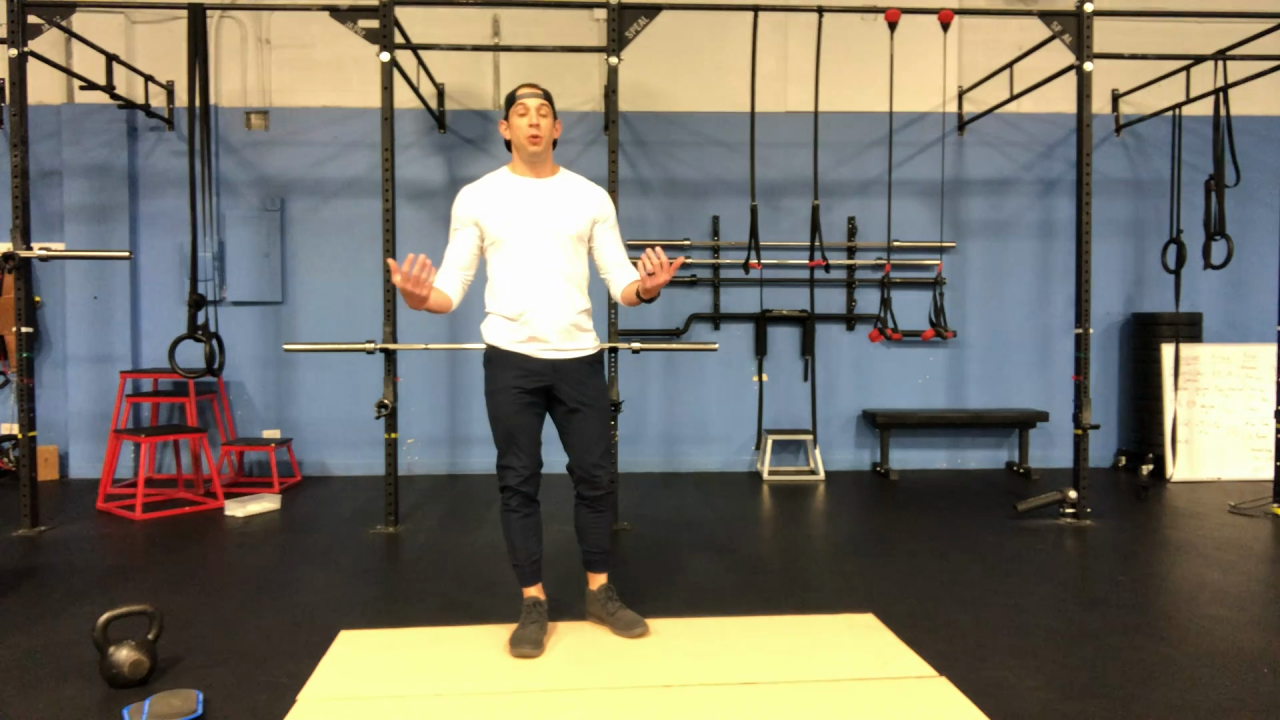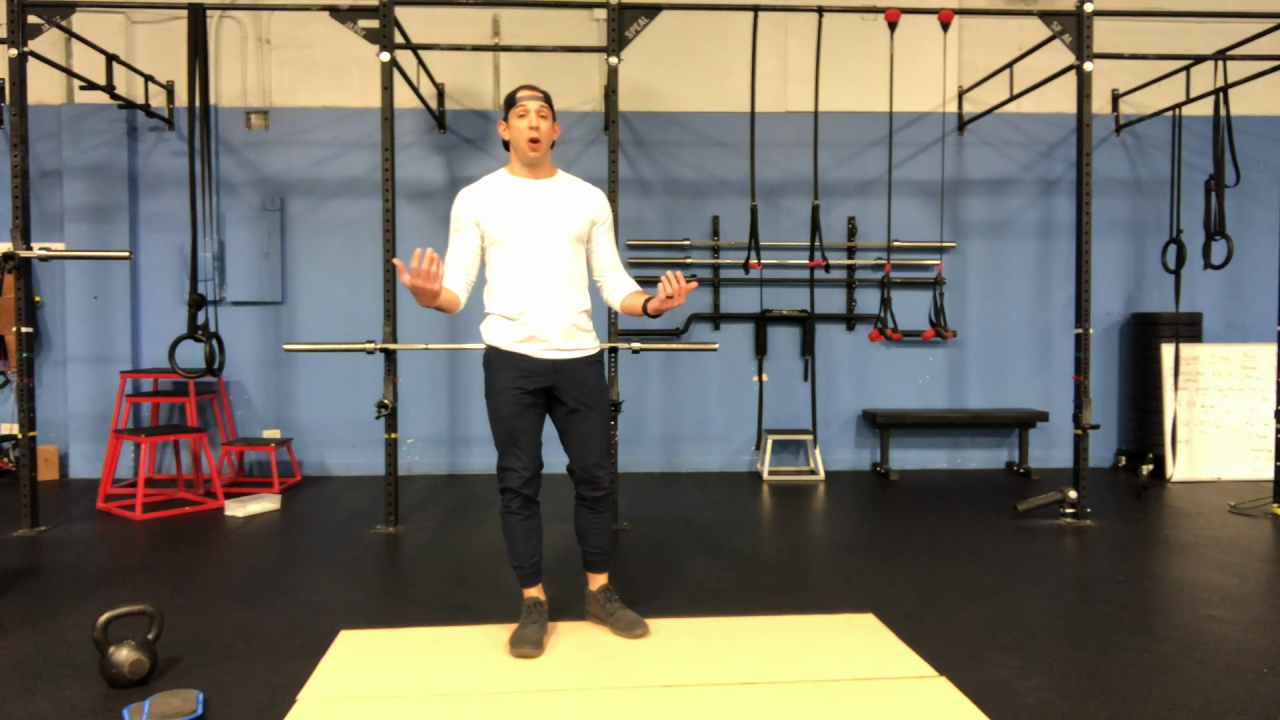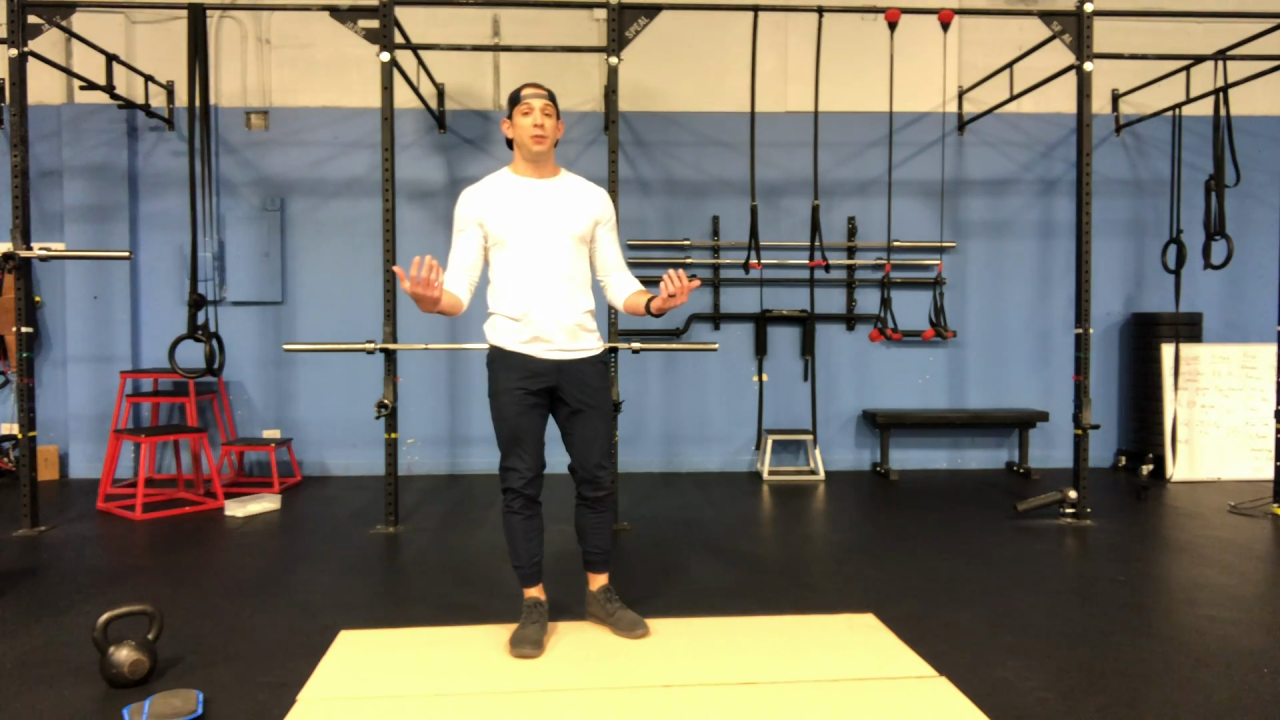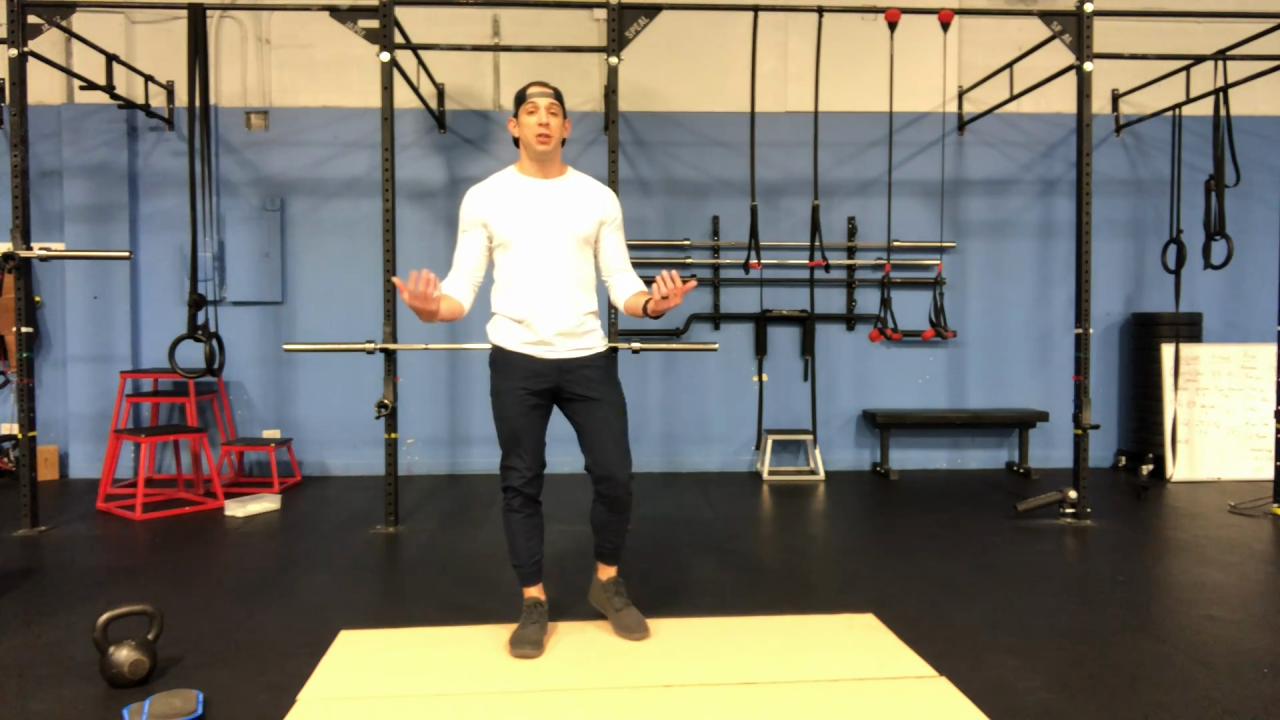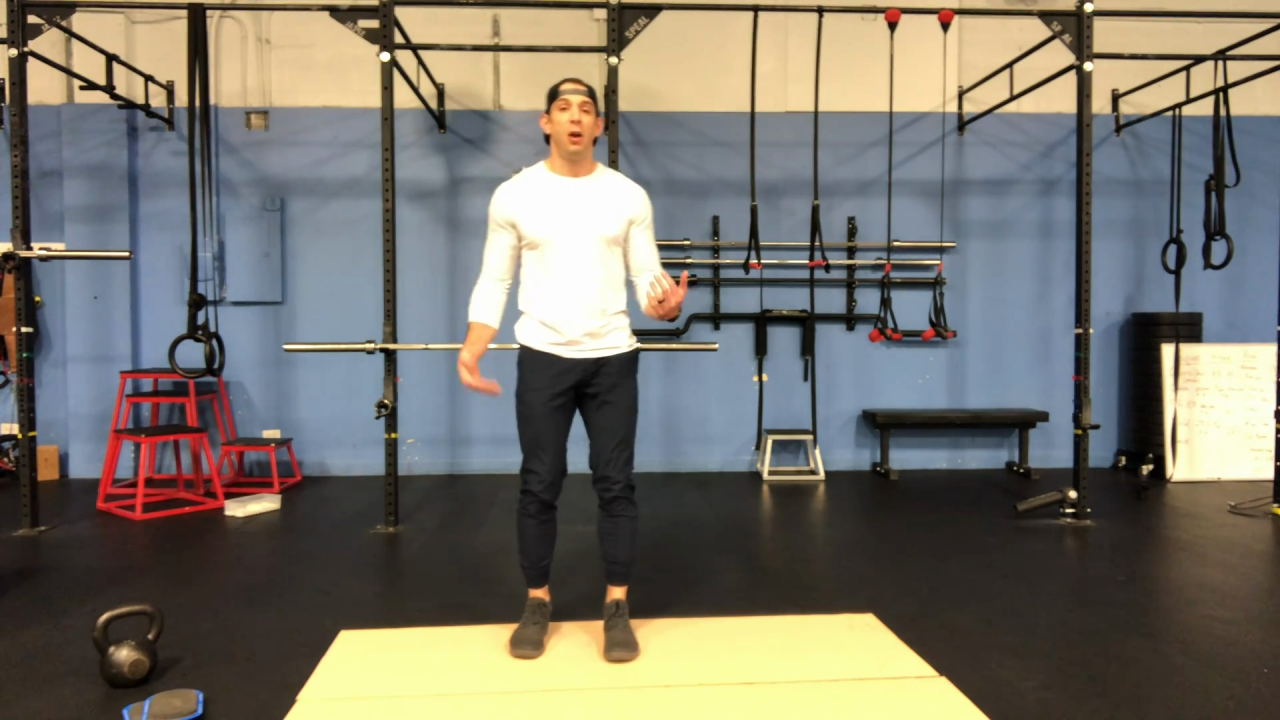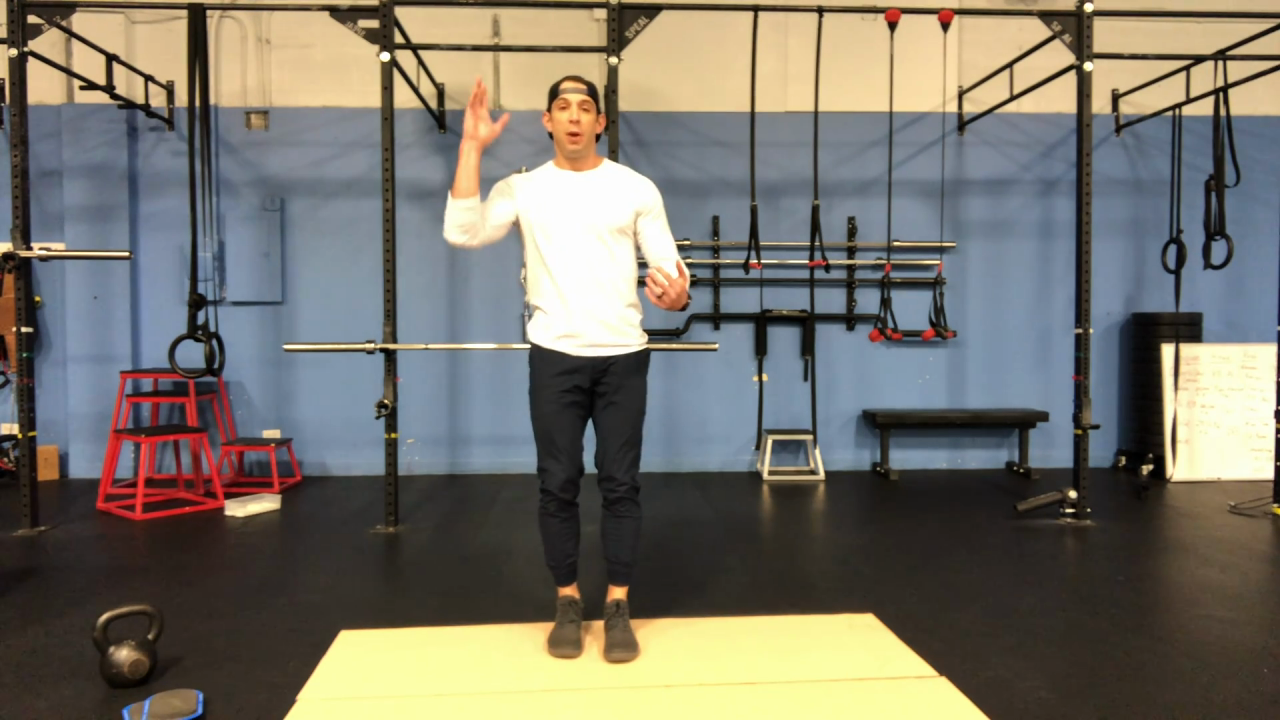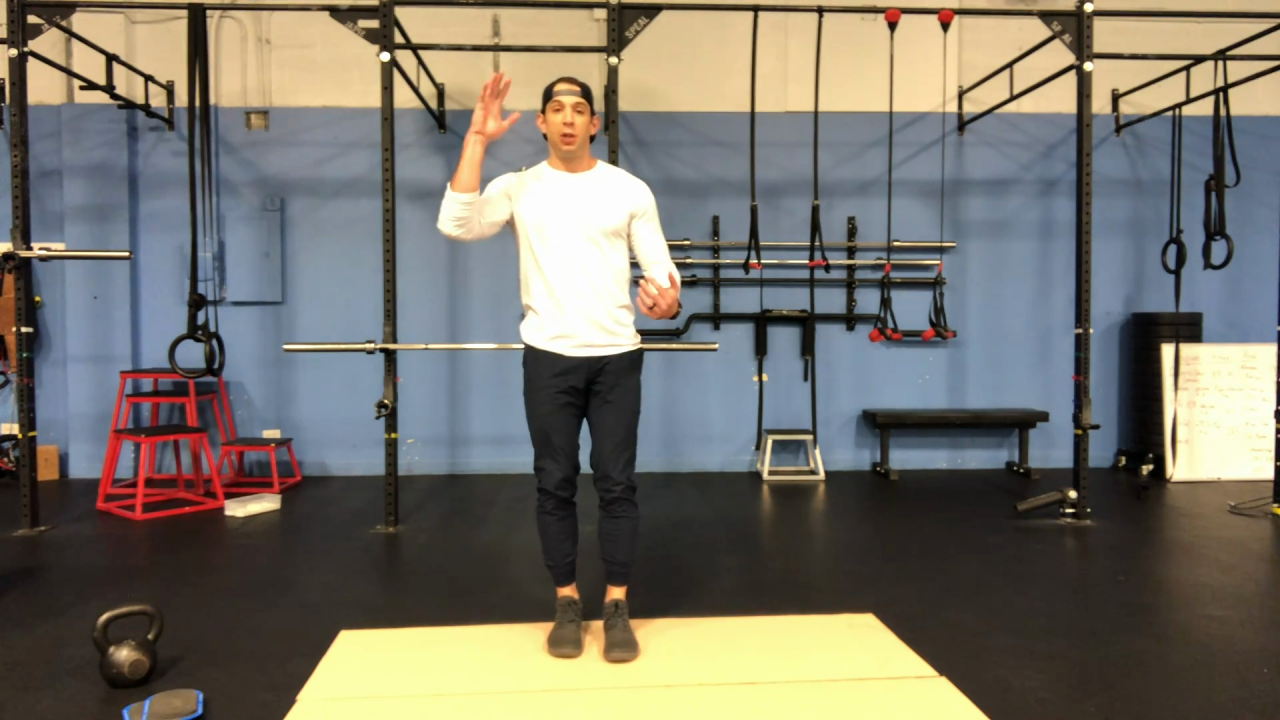
dt=0.4s
person 1, frame 1
left shoulder: (592, 196)
right shoulder: (476, 197)
left elbow: (618, 279)
right elbow: (453, 283)
left wrist: (648, 288)
right wrist: (421, 296)
left hip: (579, 358)
right hip: (511, 359)
left knee: (595, 477)
right knee: (518, 482)
left ankle: (599, 593)
right ankle: (533, 604)
person 1, frame 2
left shoulder: (589, 198)
right shoulder: (476, 198)
left elbow: (612, 281)
right elbow: (458, 288)
left wrist: (652, 304)
right wrist: (431, 295)
left hip: (579, 358)
right hip: (511, 359)
left knee: (595, 478)
right knee: (518, 483)
left ankle: (600, 593)
right ankle: (534, 604)
person 1, frame 3
left shoulder: (592, 197)
right shoulder: (479, 198)
left elbow: (614, 281)
right elbow: (460, 287)
left wrist: (654, 303)
right wrist: (432, 300)
left hip: (583, 358)
right hip: (515, 360)
left knee: (596, 480)
right knee: (520, 484)
left ankle: (600, 594)
right ankle: (533, 605)
person 1, frame 4
left shoulder: (598, 197)
right shoulder: (484, 197)
left elbow: (619, 279)
right elbow: (464, 281)
left wrist: (651, 305)
right wrist: (436, 306)
left hip: (588, 358)
right hip: (517, 359)
left knee: (613, 475)
right knee: (521, 484)
left ankle: (607, 583)
right ankle: (533, 603)
person 1, frame 5
left shoulder: (628, 195)
right shoulder: (512, 196)
left elbow: (645, 278)
right elbow: (493, 283)
left wrist: (665, 302)
right wrist: (472, 352)
left hip: (612, 358)
right hip: (543, 358)
left knee: (615, 483)
right knee: (539, 484)
left ankle: (616, 606)
right ankle: (536, 603)
person 1, frame 6
left shoulder: (636, 187)
right shoulder: (523, 189)
left elbow: (667, 262)
right elbow: (462, 232)
left wrist: (678, 294)
right wrist: (473, 147)
left hip: (622, 356)
right hip: (555, 357)
left knee: (620, 483)
right knee: (558, 484)
left ankle: (617, 607)
right ankle: (568, 603)
person 1, frame 7
left shoulder: (631, 190)
right shoulder: (518, 188)
left elbow: (659, 267)
right elbow: (456, 224)
left wrist: (669, 301)
right wrist: (477, 139)
left hip: (616, 357)
right hip: (549, 358)
left knee: (616, 483)
right knee: (555, 484)
left ankle: (617, 607)
right ankle: (567, 604)
